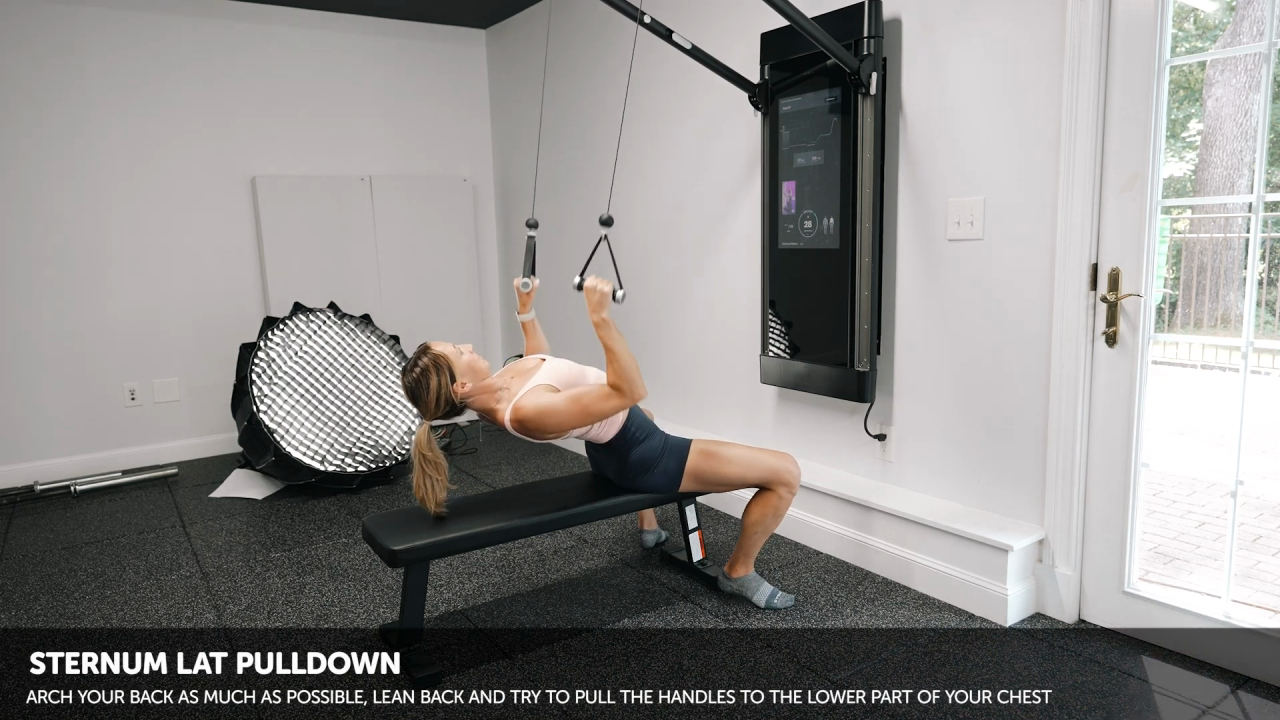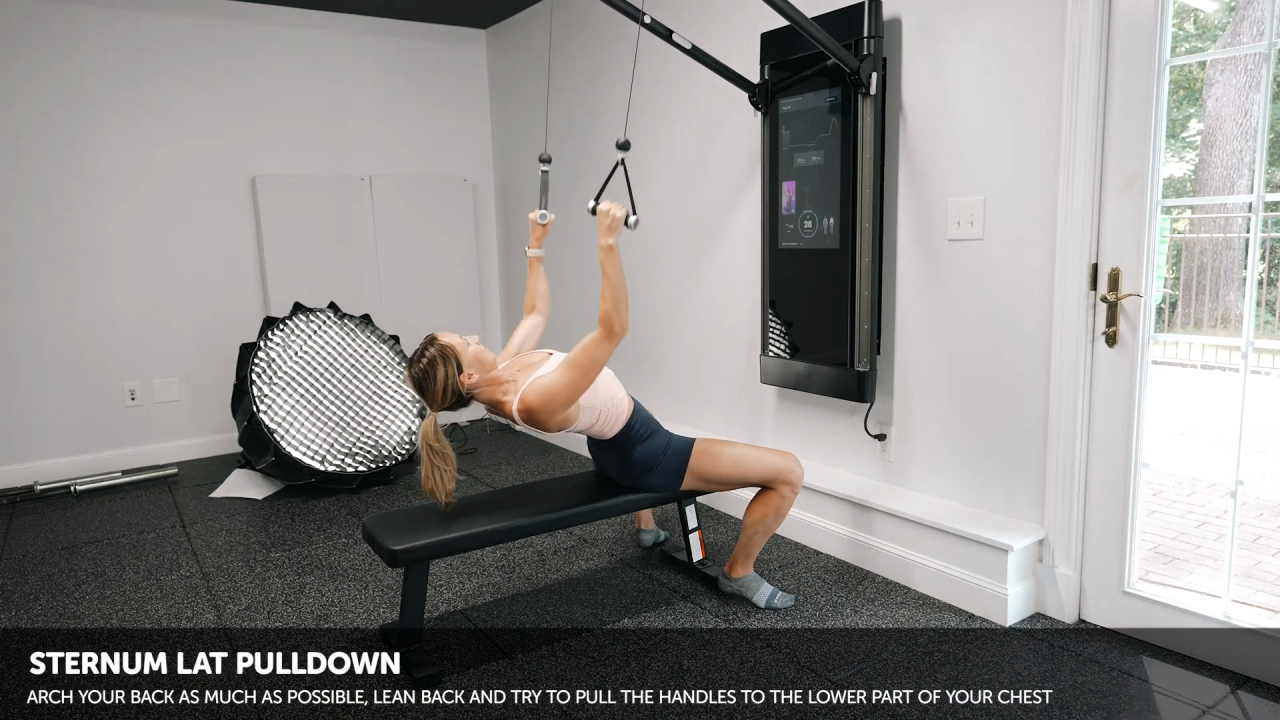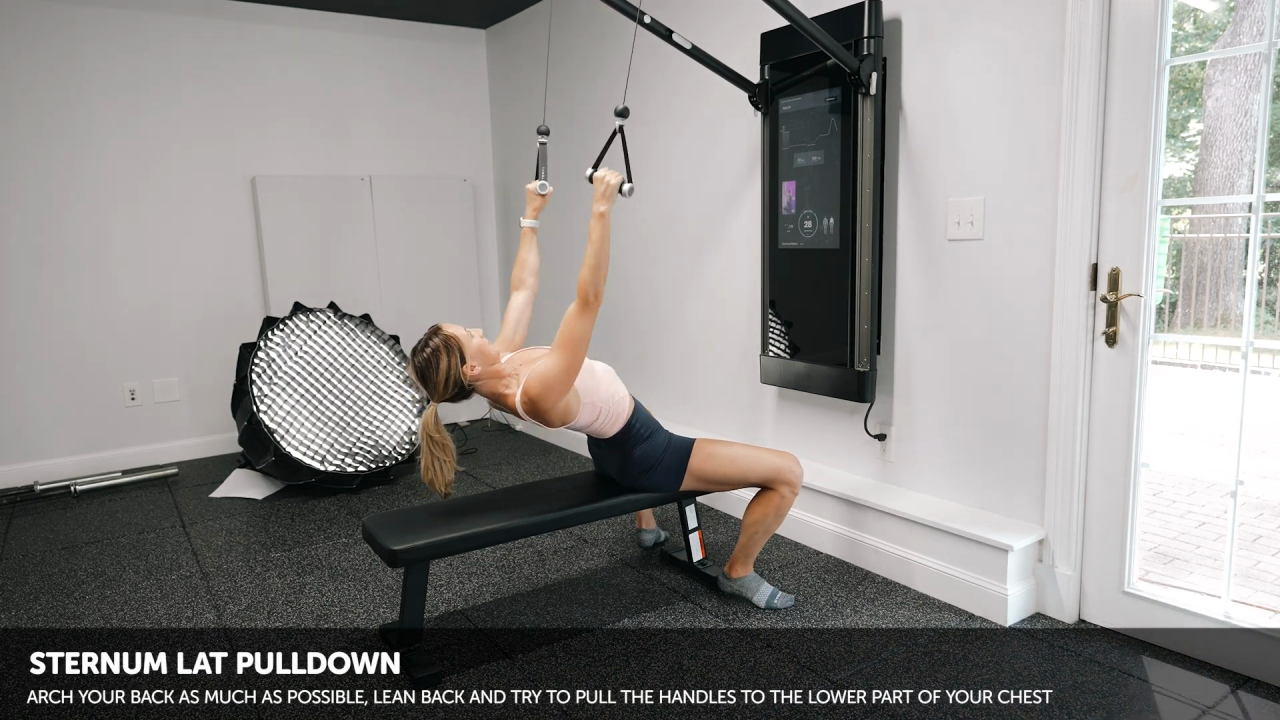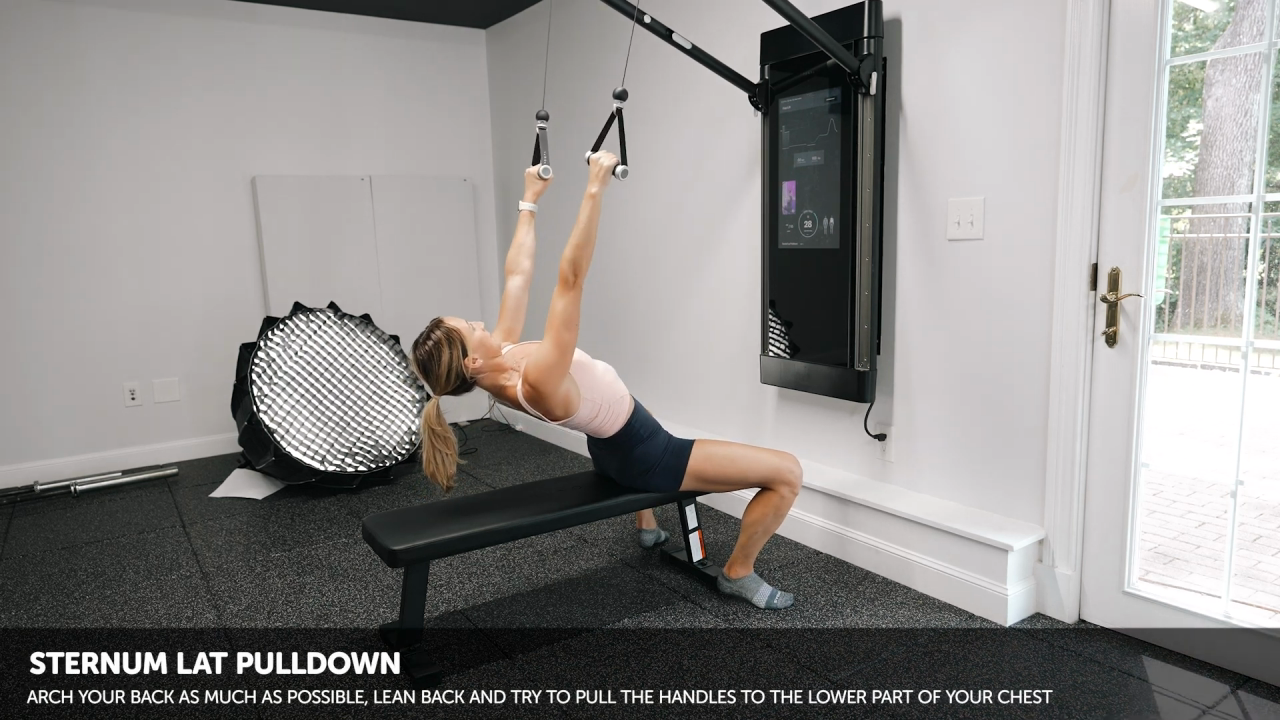
dt=0.4s
person 1, frame 1
left shoulder: (494, 391)
right shoulder: (525, 412)
left elbow: (538, 362)
right elbow: (630, 391)
left wrist: (525, 310)
right wrist: (600, 316)
left hip: (618, 446)
right hip: (640, 458)
left knee: (644, 413)
right knee: (785, 472)
left ankle: (648, 528)
right ankle: (738, 574)
person 1, frame 2
left shoulder: (500, 376)
right shoulder: (535, 402)
left elbow: (535, 313)
right elbow: (613, 329)
left wrist: (535, 246)
right wrist: (608, 243)
left hip: (617, 446)
right hip: (645, 457)
left knee: (646, 404)
right knee: (788, 471)
left ankle: (646, 526)
right ankle: (738, 574)
person 1, frame 3
left shoulder: (501, 365)
right shoulder: (536, 394)
left elbow: (523, 288)
right elbow: (588, 300)
left wrist: (531, 216)
right wrist: (601, 209)
left hip: (616, 446)
right hip: (645, 457)
right knee: (787, 471)
left ankle: (647, 526)
right ankle: (738, 574)
person 1, frame 4
left shoulder: (503, 359)
right shoulder: (536, 382)
left elbow: (518, 272)
right elbow: (570, 279)
left wrist: (530, 199)
right wrist: (594, 190)
left hip: (616, 450)
right hip: (644, 457)
right knee: (788, 472)
left ankle: (647, 525)
right ankle: (738, 574)
